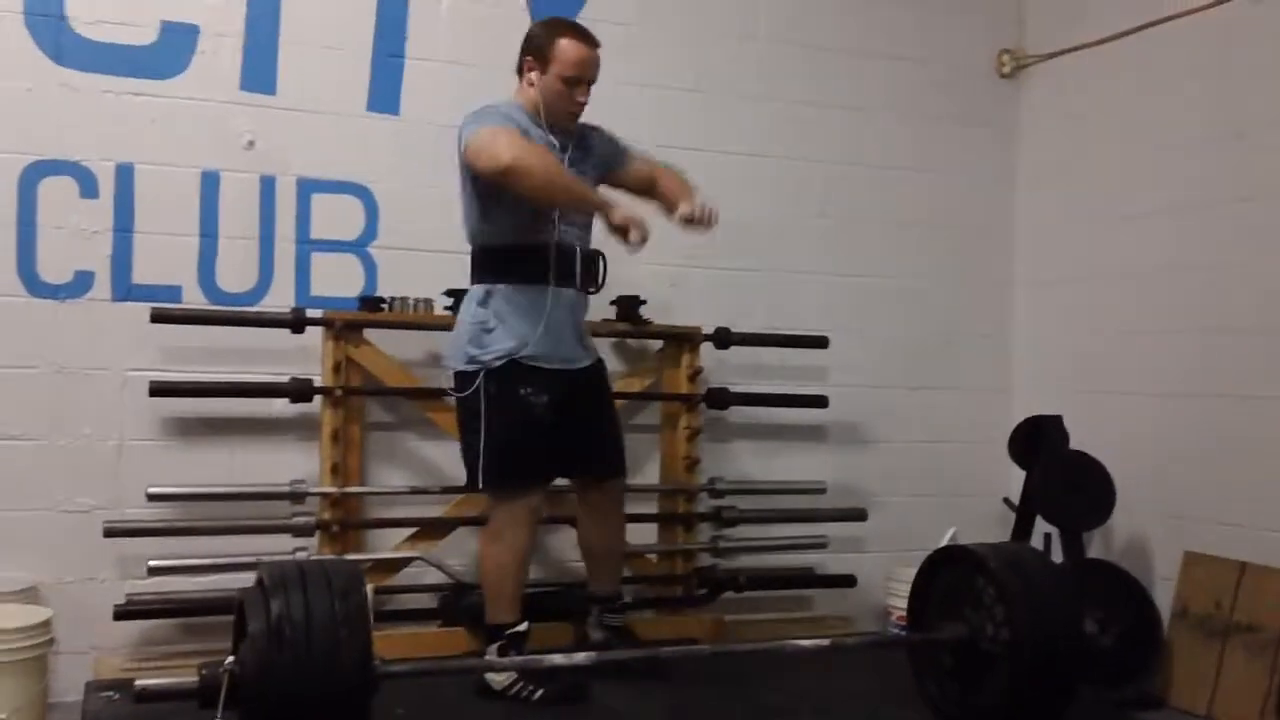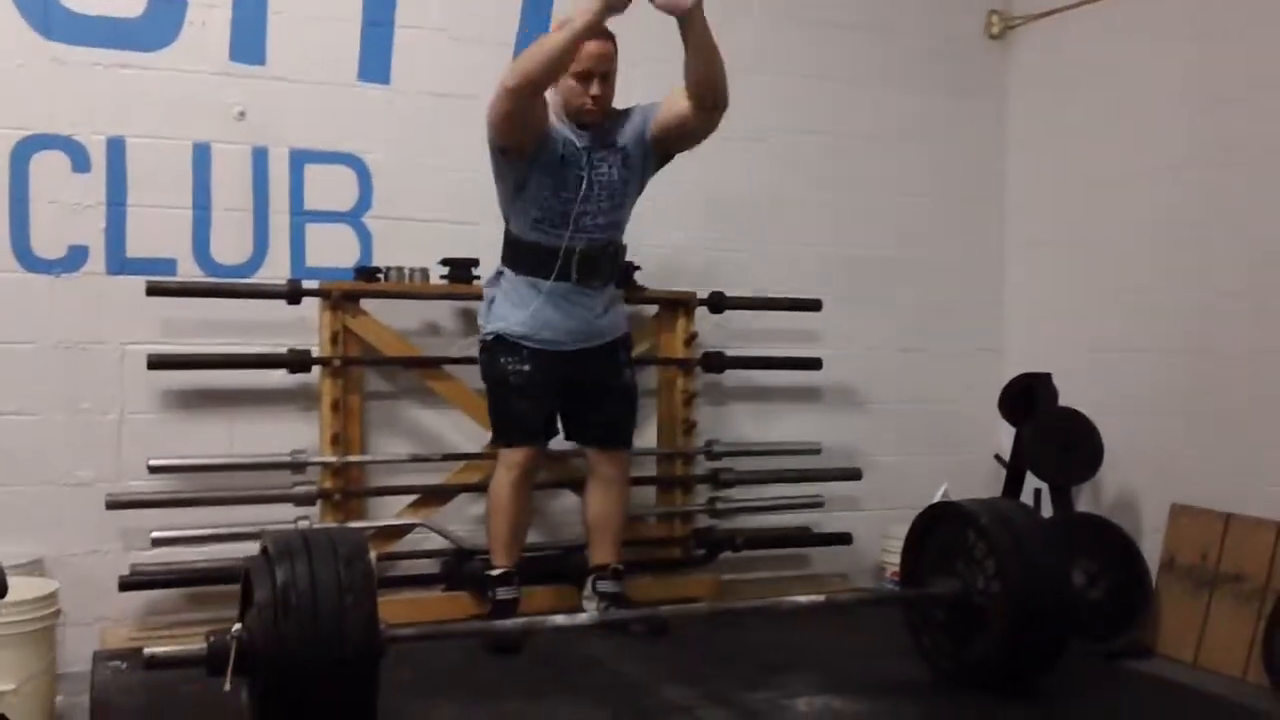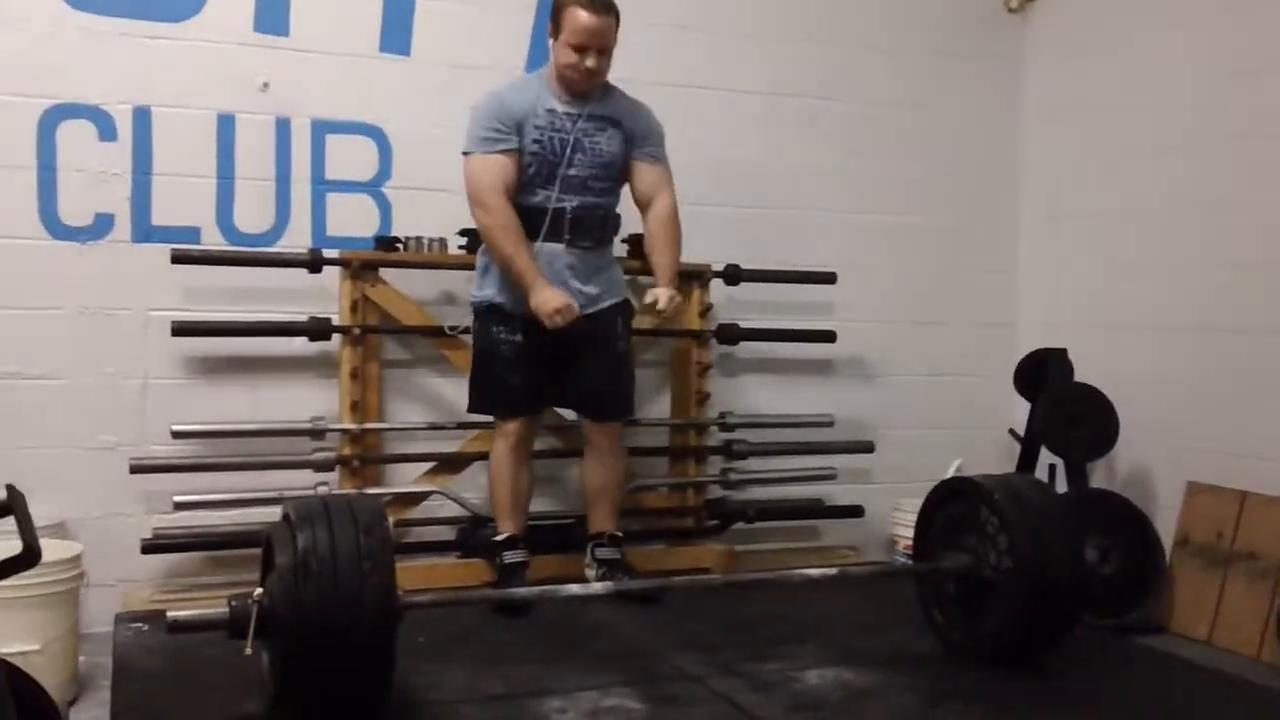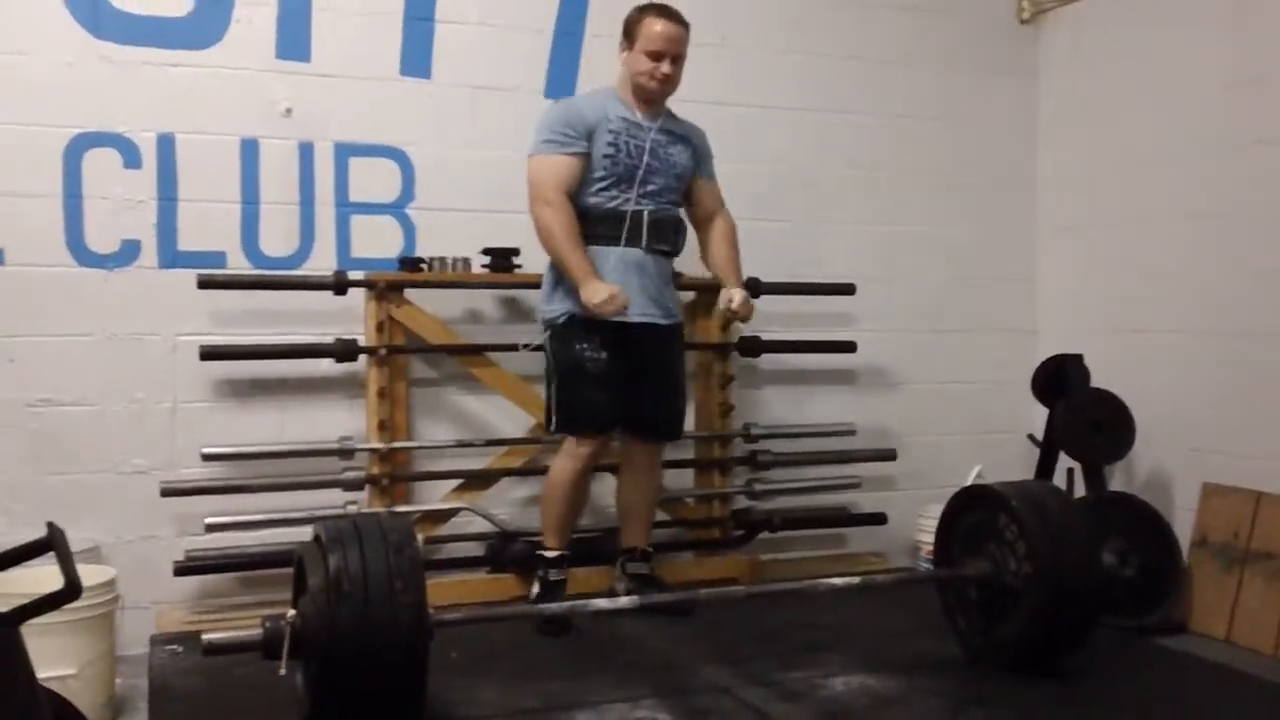
dt=0.7s
person 1, frame 1
left shoulder: (584, 140)
right shoulder: (493, 127)
left elbow: (650, 168)
right elbow: (507, 161)
left wrist: (683, 198)
right wrist: (607, 206)
left hip: (572, 350)
right hip: (506, 351)
left knee: (604, 484)
right knee: (517, 500)
left ankle: (607, 619)
right ankle: (504, 656)
person 1, frame 2
left shoulder: (637, 132)
right shoulder: (526, 129)
left elbow: (707, 106)
right elbow: (517, 84)
left hip: (600, 330)
right hip: (522, 326)
left knee: (610, 458)
right knee: (519, 455)
left ankle: (605, 587)
right ankle: (502, 592)
person 1, frame 3
left shoulder: (634, 118)
right shoulder: (504, 106)
left elbow: (658, 202)
right elbow: (489, 203)
left wrist: (665, 281)
right wrist: (536, 287)
left hip: (599, 299)
right hip: (513, 300)
left knee: (606, 426)
right knee: (515, 425)
left ankle: (605, 554)
right ankle: (510, 559)
person 1, frame 4
left shoulder: (689, 139)
right shoulder: (575, 115)
left elbow: (713, 218)
right elbow: (547, 201)
left wrist: (732, 284)
right wrist: (588, 283)
left hip: (658, 314)
right hip: (585, 310)
left knee: (646, 445)
right knee: (584, 442)
left ankle: (635, 570)
right ankle: (550, 572)
